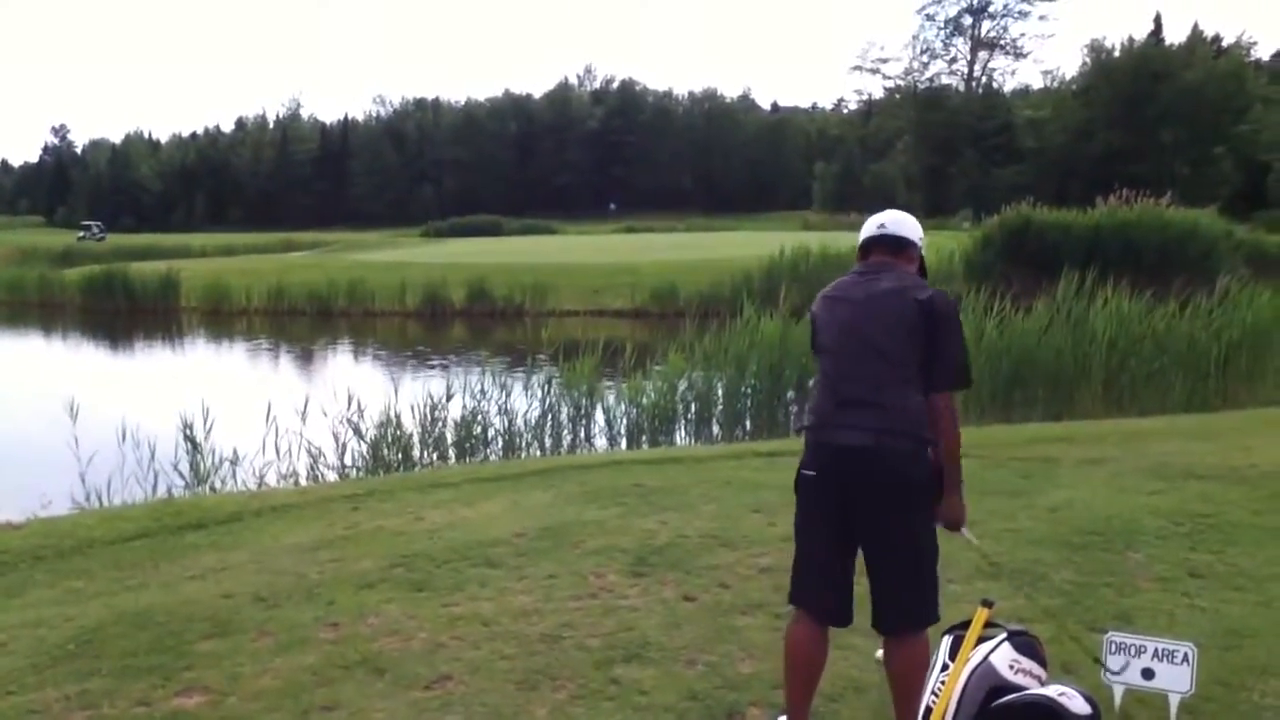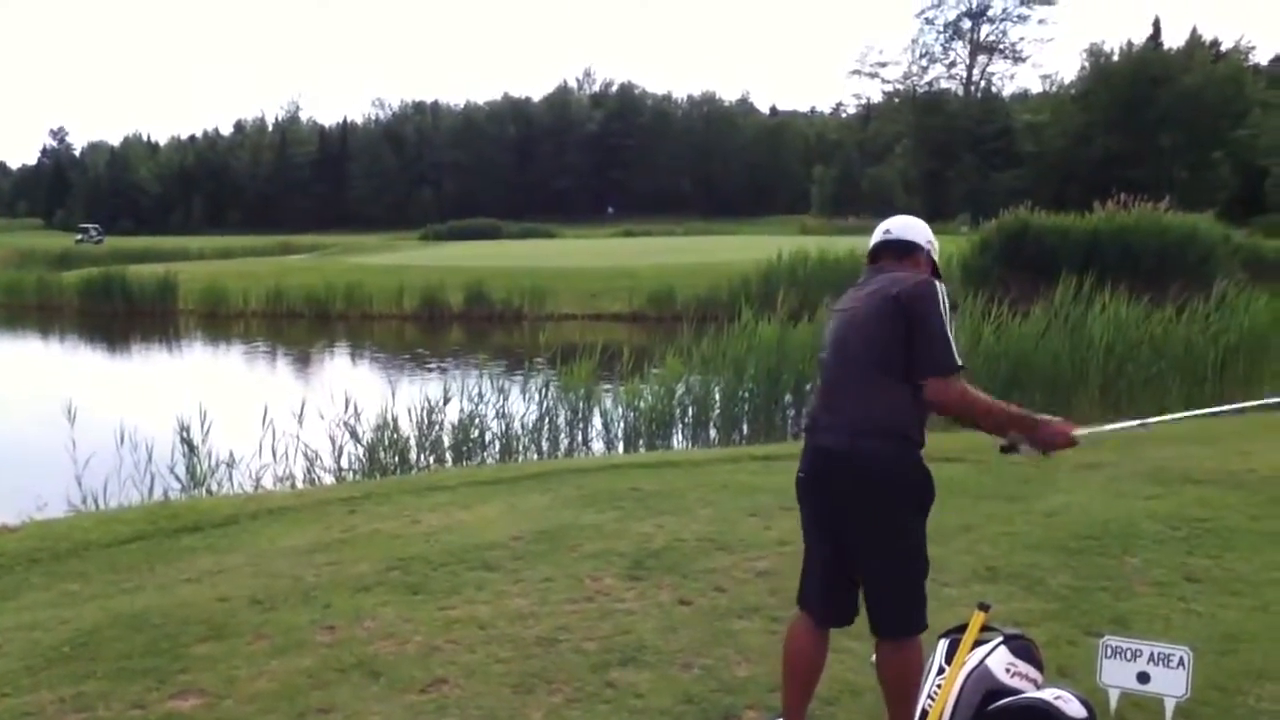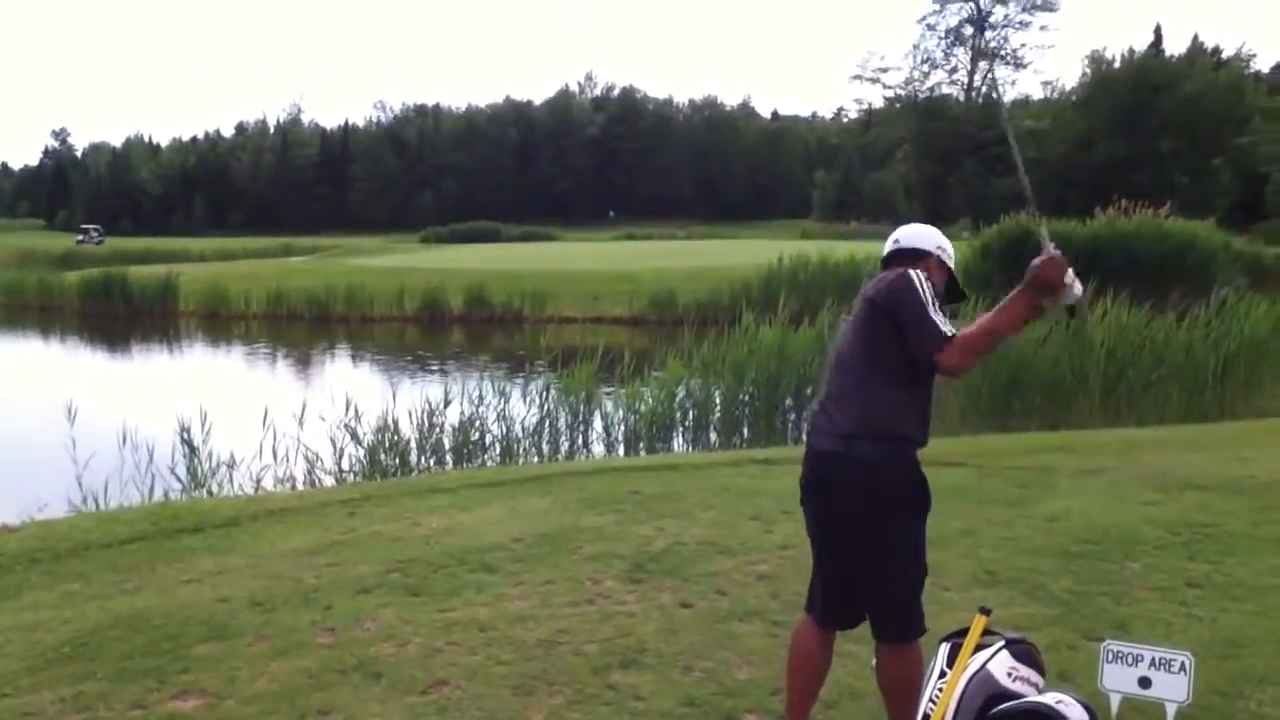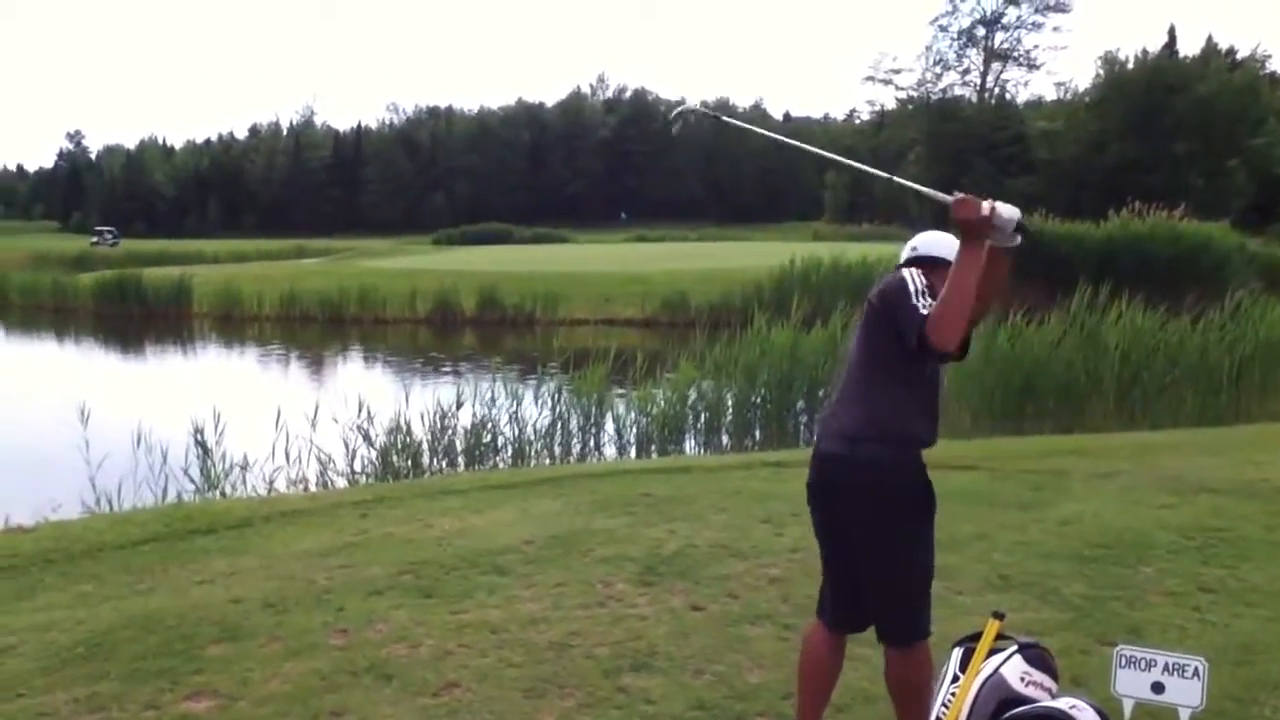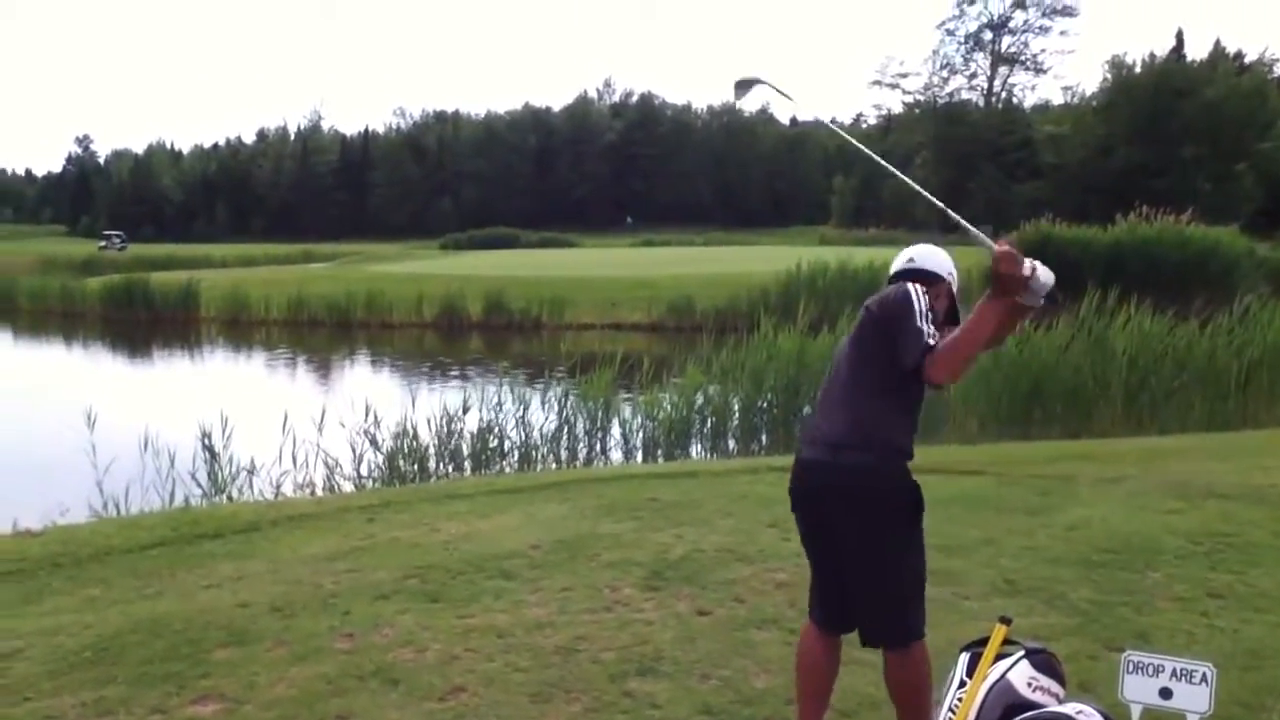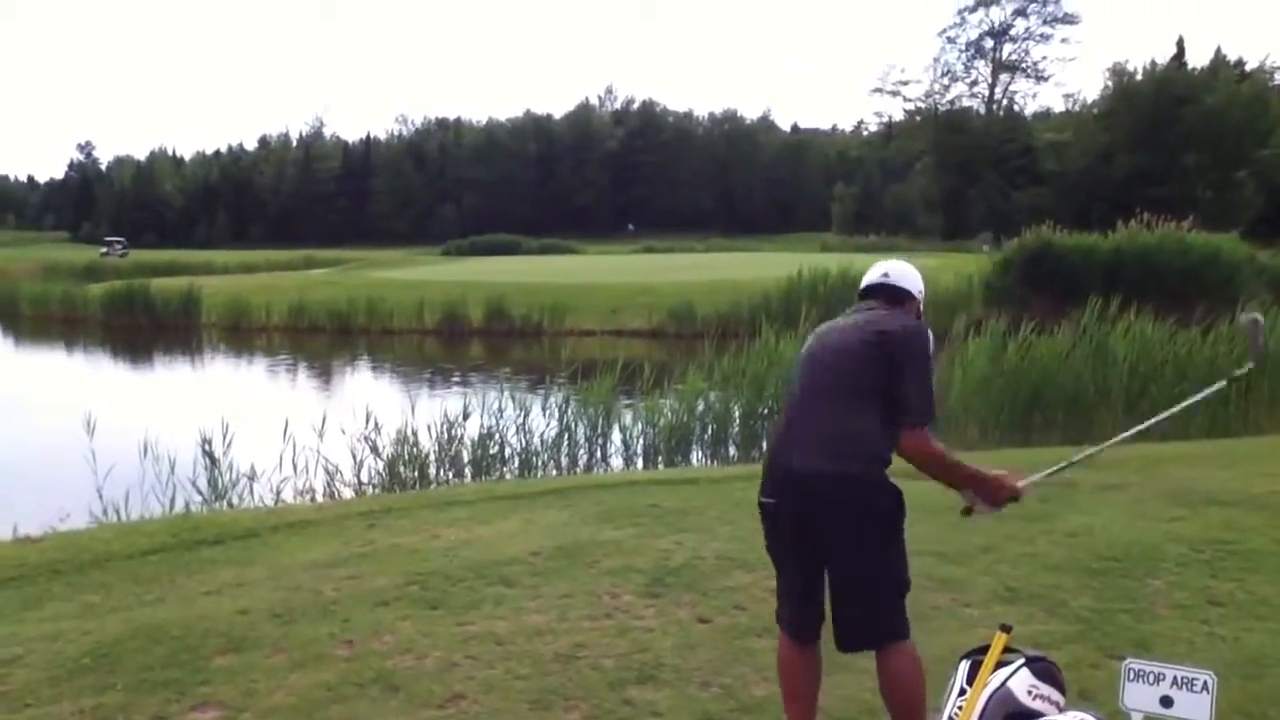
dt=0.2s
person 1, frame 1
left shoulder: (827, 299)
right shoulder: (931, 301)
right elbow: (941, 403)
right wrist: (950, 491)
left hip: (825, 459)
right hip: (893, 465)
left knee: (812, 606)
right knee: (905, 616)
person 1, frame 2
left shoulder: (849, 300)
right shoulder: (918, 288)
right elbow: (941, 391)
left wrist: (1001, 427)
right wrist: (1027, 425)
left hip: (820, 461)
right hip: (880, 465)
left knee: (816, 605)
right knee: (896, 620)
person 1, frame 3
left shoulder: (873, 301)
right shoulder: (908, 284)
left elbow: (966, 344)
right elbow: (952, 358)
left wrist: (1032, 296)
right wrist: (1029, 293)
left hip: (826, 466)
right hip: (877, 471)
left knee: (824, 609)
right knee: (897, 624)
person 1, frame 4
left shoulder: (899, 303)
right shoulder: (905, 284)
left elbow: (967, 311)
right elbow: (944, 338)
left wrist: (995, 244)
right wrist: (973, 245)
left hip: (834, 467)
right hip: (881, 472)
left knee: (834, 612)
right knee: (904, 625)
person 1, frame 5
left shoulder: (880, 315)
right shoulder: (909, 299)
left elbow: (947, 359)
right elbow: (940, 372)
left wrist: (1013, 296)
right wrist: (999, 294)
left hip: (814, 476)
right hip: (868, 479)
left knee: (826, 618)
right knee: (901, 629)
person 1, frame 6
left shoulder: (826, 333)
right shoulder: (907, 333)
right elbow: (912, 442)
right wrist: (980, 482)
left hip: (782, 486)
right hip: (854, 491)
left knee: (798, 627)
right knee: (888, 634)
